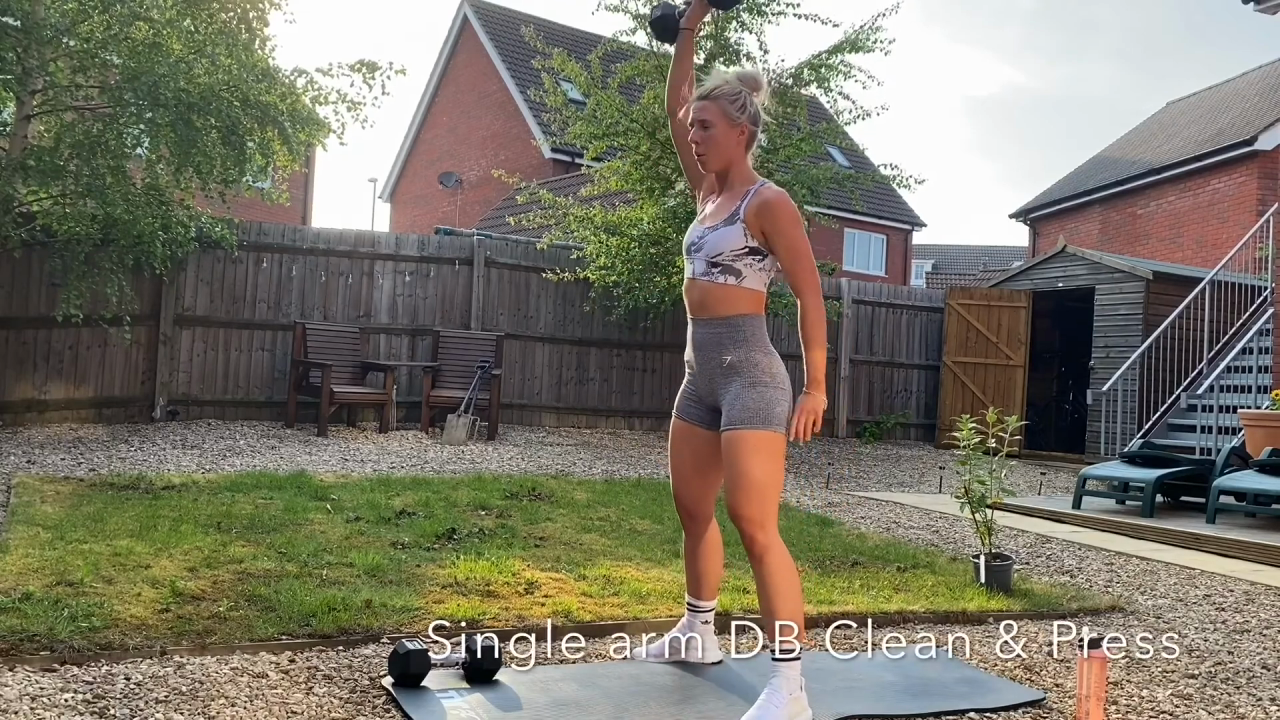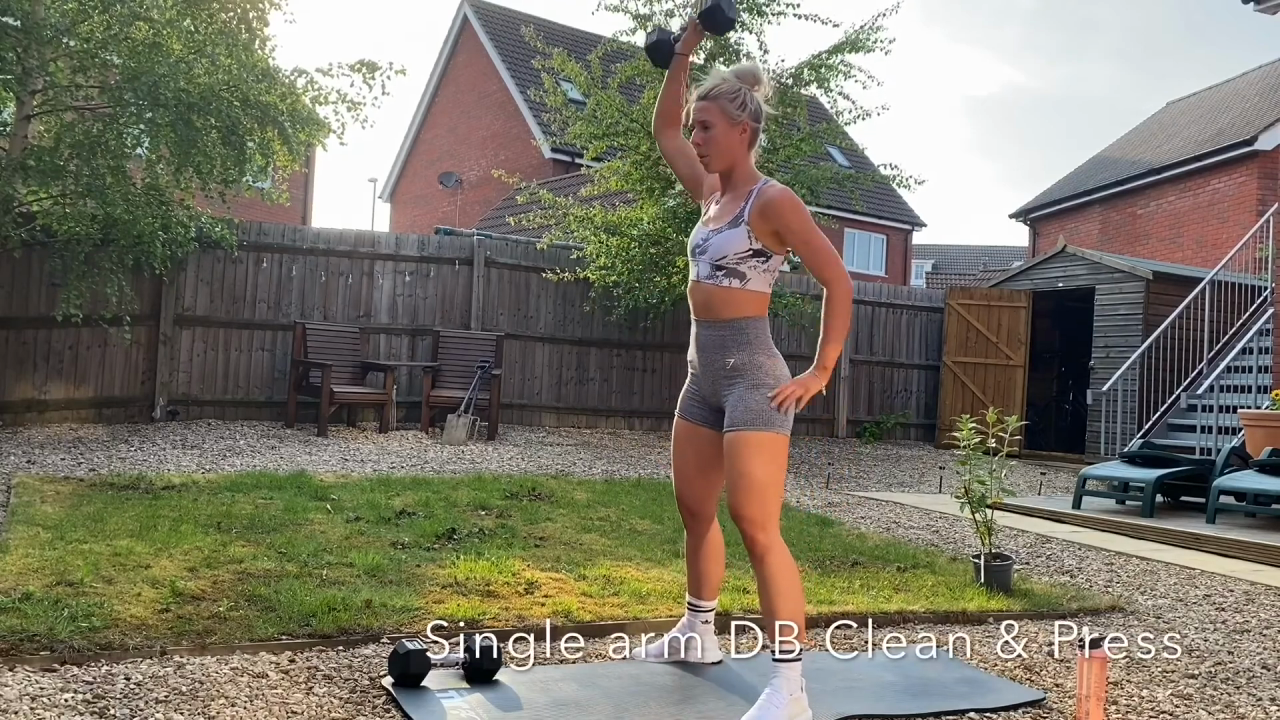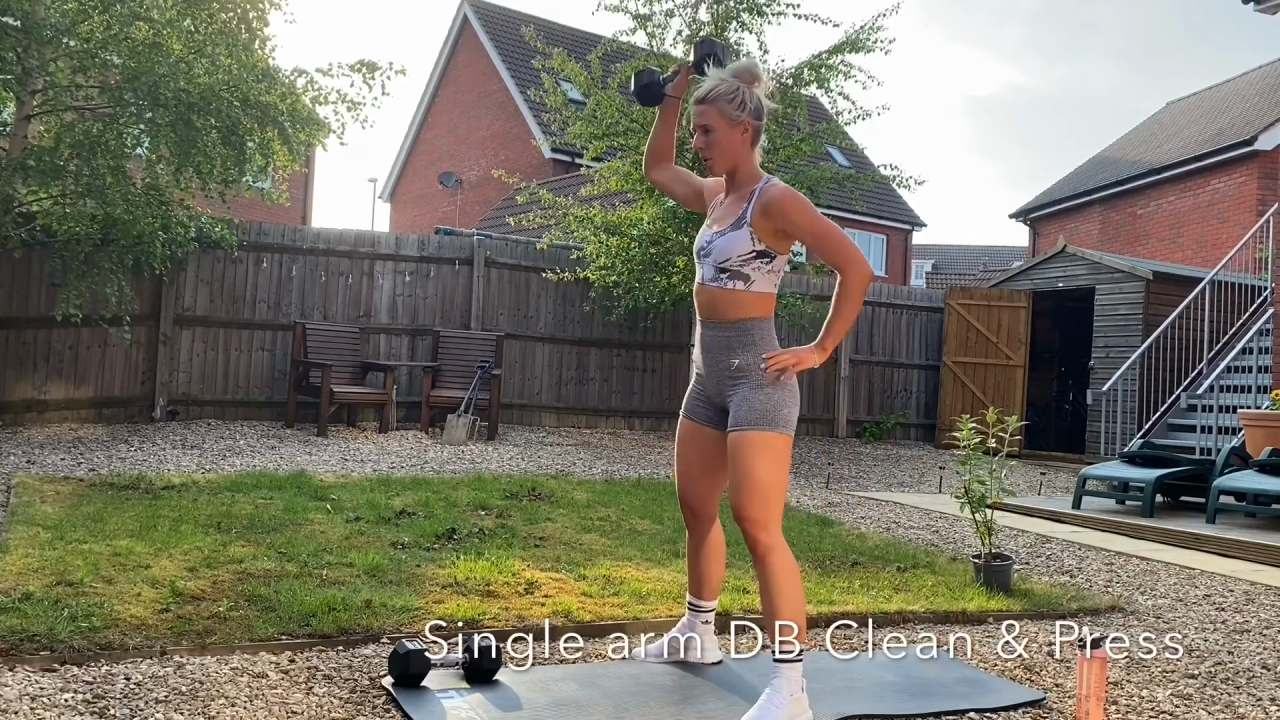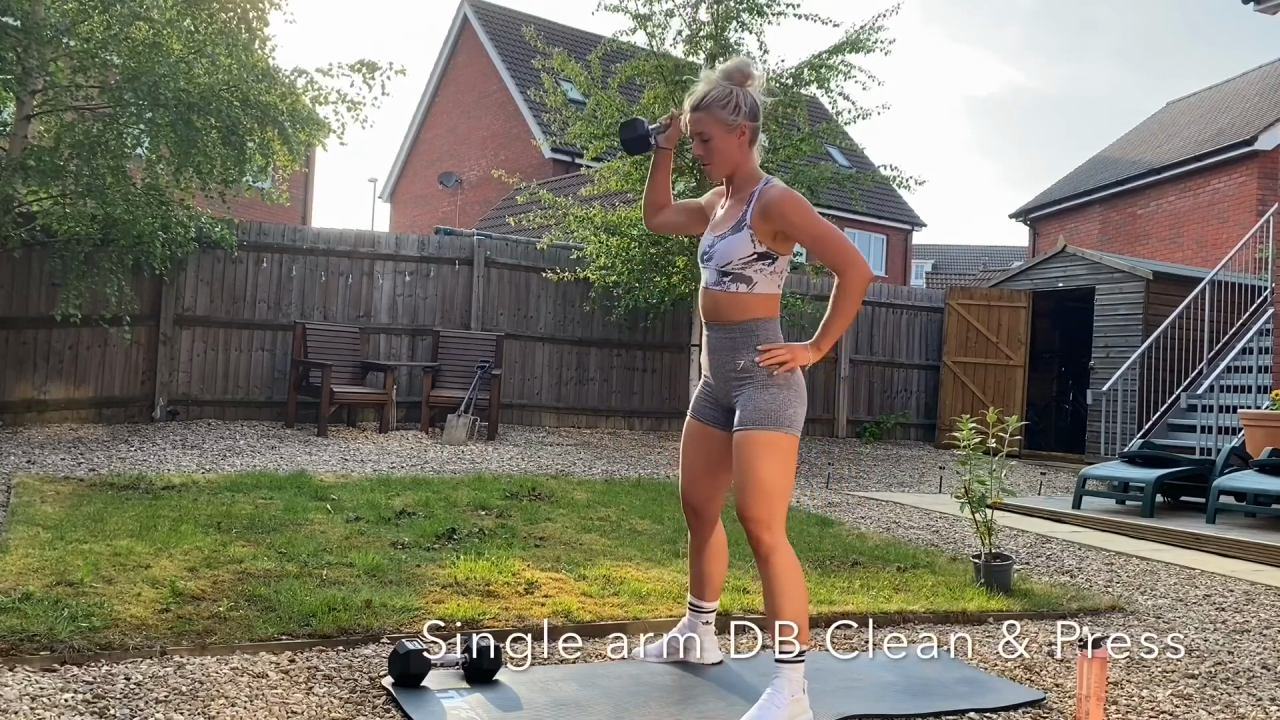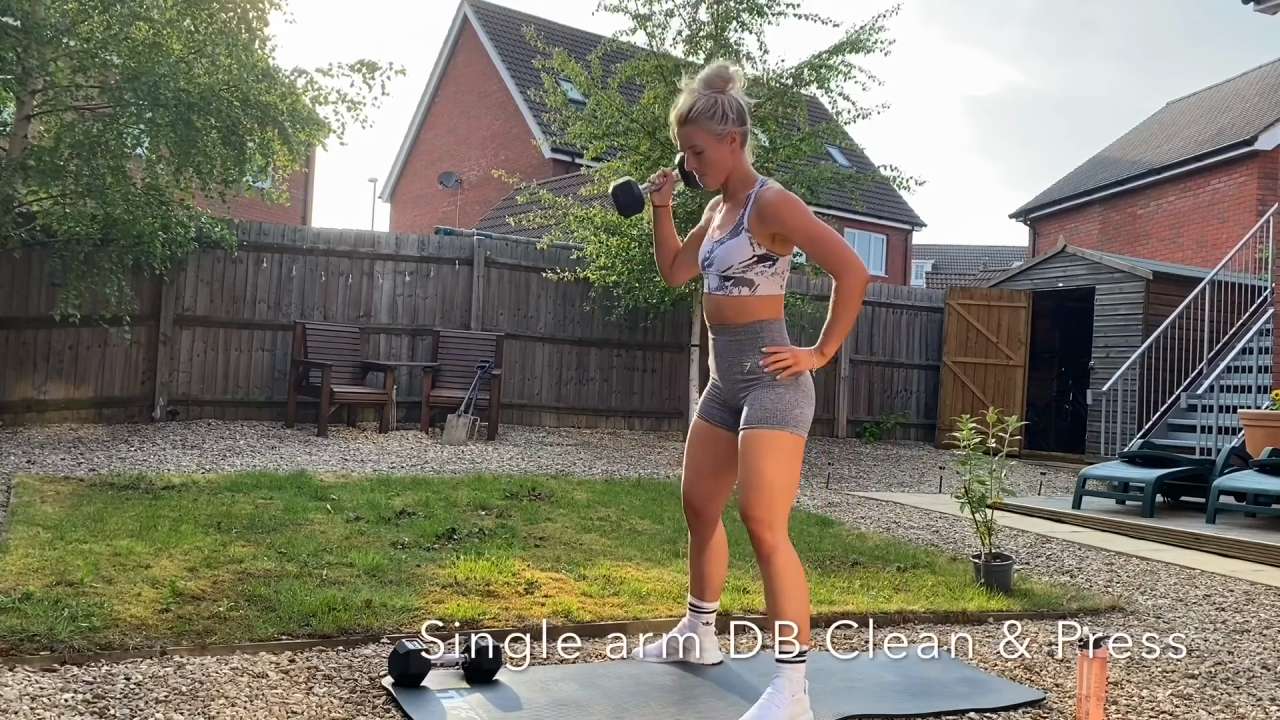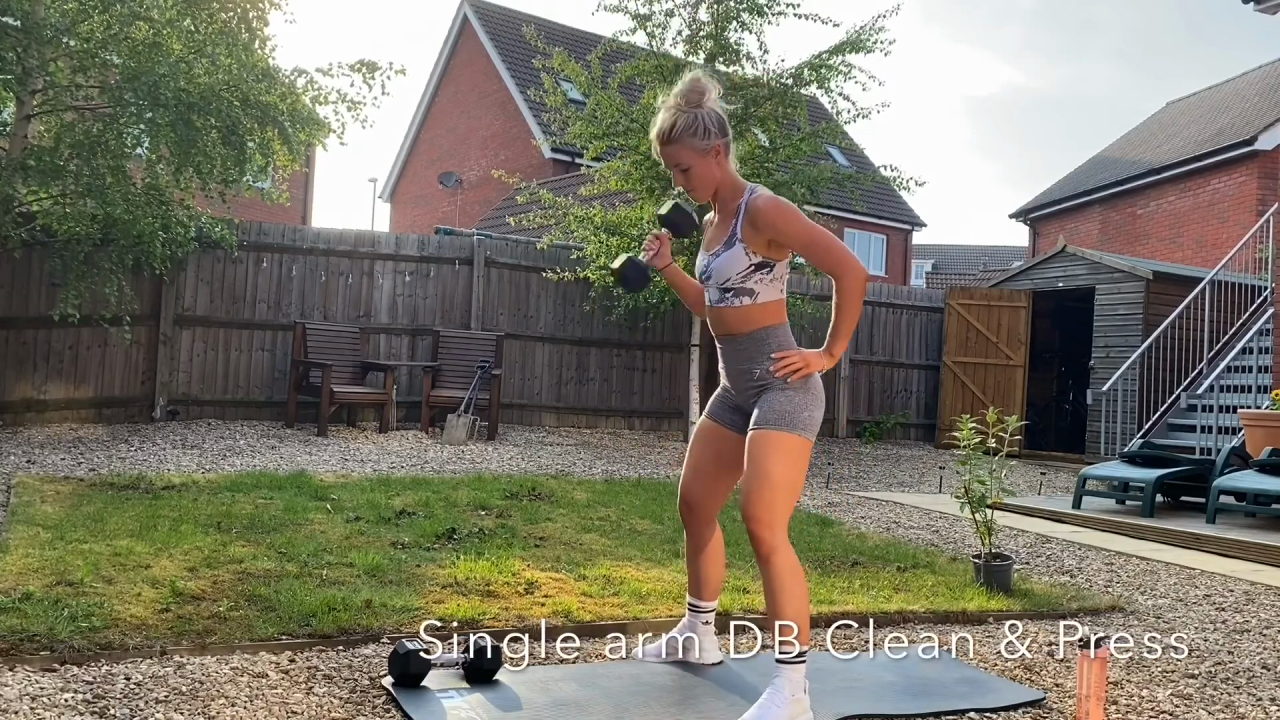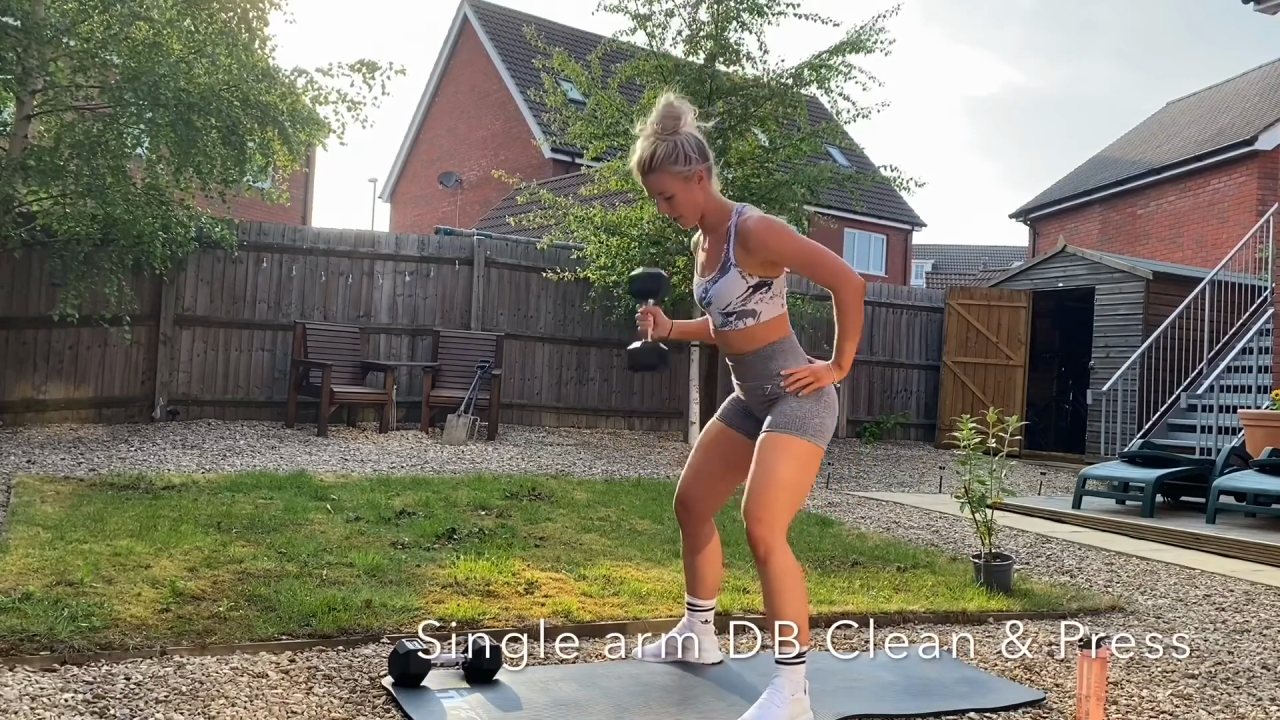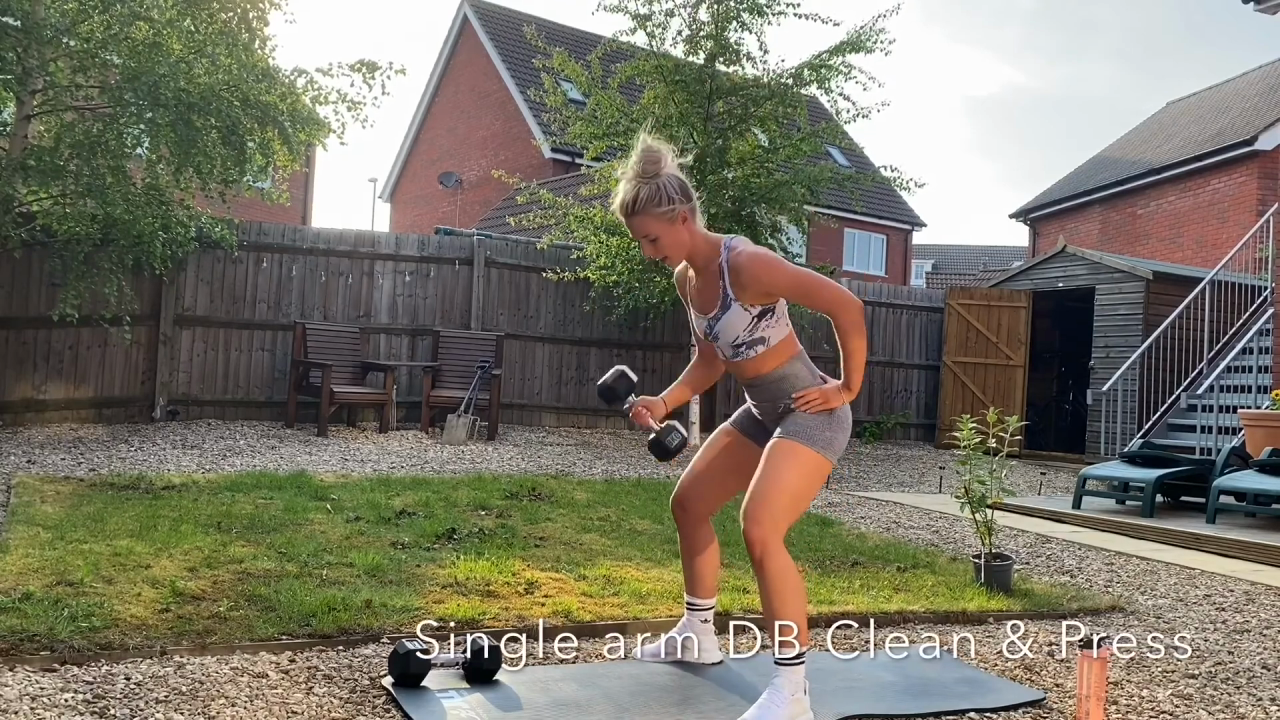
dt=0.1s
person 1, frame 1
left shoulder: (768, 202)
right shoulder: (710, 190)
left elbow: (811, 297)
right elbow: (675, 110)
left wrist: (816, 387)
left hip: (749, 373)
right hip: (700, 373)
left knee: (755, 526)
right knee: (692, 509)
right ankle: (698, 633)
person 1, frame 2
left shoulder: (772, 202)
right shoulder: (713, 191)
left elbow: (838, 283)
right elbow: (666, 130)
left wrist: (821, 369)
right wrist: (683, 56)
left hip: (754, 375)
right hip: (705, 373)
left knee: (755, 527)
right knee: (694, 508)
right ankle: (699, 633)
person 1, frame 3
left shoulder: (777, 200)
right shoulder: (714, 194)
left elbow: (856, 268)
right elbow: (656, 167)
left wrist: (819, 350)
right wrist: (674, 99)
left hip: (758, 375)
right hip: (708, 374)
left knee: (757, 527)
right knee: (695, 510)
right ankle: (699, 634)
person 1, frame 4
left shoulder: (776, 201)
right shoulder: (718, 200)
left elbow: (855, 271)
right elbow: (657, 217)
left wrist: (817, 349)
right wrist: (662, 158)
left hip: (765, 377)
right hip: (716, 378)
left knee: (761, 527)
right knee: (698, 509)
right ankle: (699, 636)
person 1, frame 5
left shoulder: (772, 202)
right shoulder: (718, 208)
left elbow: (852, 272)
right elbow: (674, 271)
left wrist: (822, 352)
right wrist: (659, 206)
left hip: (771, 380)
right hip: (724, 380)
left knee: (764, 527)
right knee: (699, 509)
right ankle: (699, 635)
person 1, frame 6
left shoulder: (763, 209)
right shoulder: (713, 217)
left elbow: (850, 273)
right elbow: (709, 304)
left wrist: (830, 355)
right wrist: (665, 268)
left hip: (786, 386)
right hip: (736, 388)
left knee: (763, 527)
right knee: (695, 505)
right ankle: (699, 635)
person 1, frame 7
left shoulder: (754, 229)
right shoulder: (703, 241)
left elbow: (849, 283)
left wrist: (838, 366)
right wrist: (668, 328)
left hip: (795, 396)
right hip: (748, 396)
left knee: (762, 529)
right knee: (691, 504)
right ankle: (698, 635)
person 1, frame 8
left shoulder: (744, 263)
right shoulder: (686, 278)
left elbow: (845, 307)
right elbow: (707, 365)
left wrist: (852, 388)
right wrist: (661, 403)
left hip: (814, 412)
right hip: (762, 411)
left knee: (760, 527)
right knee: (689, 501)
right ankle: (698, 633)
